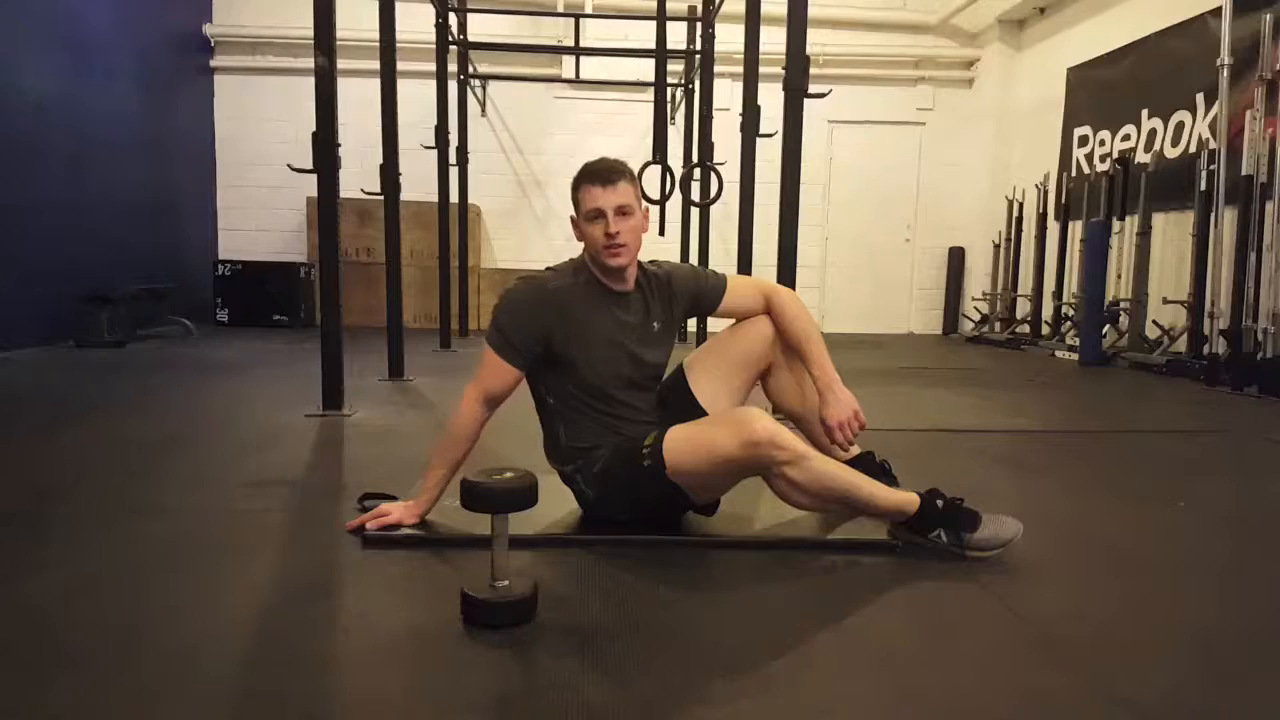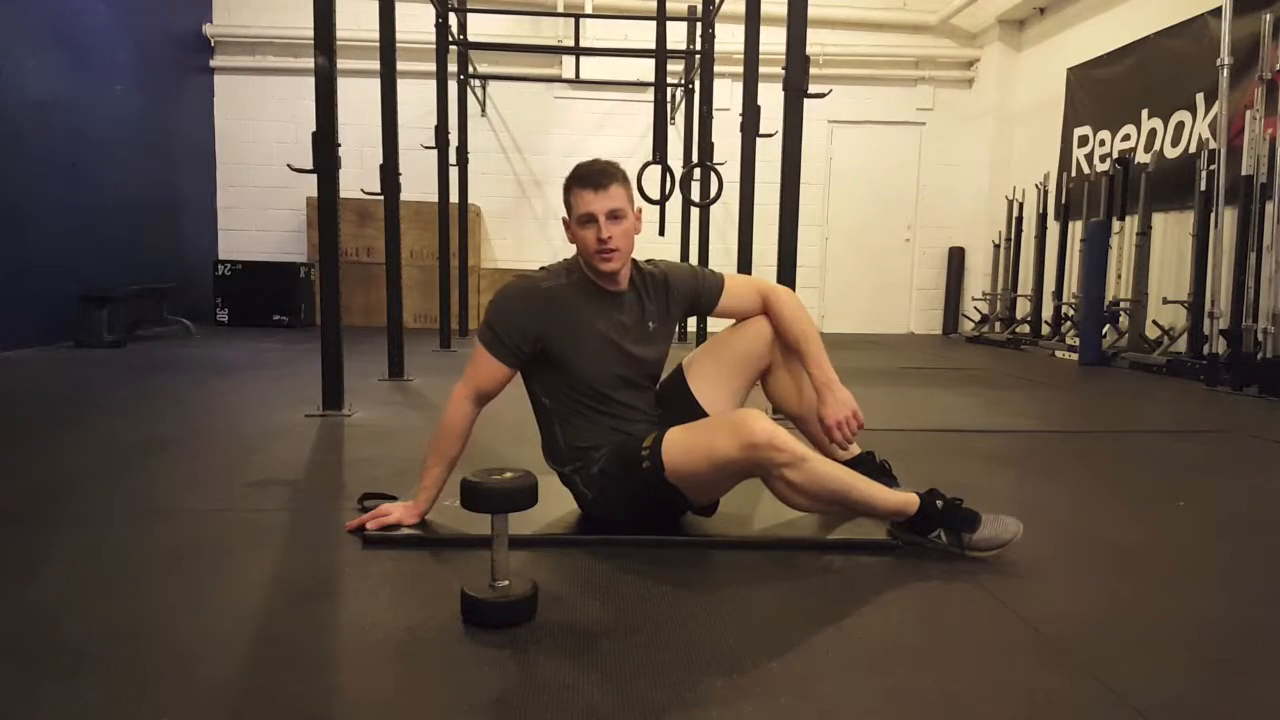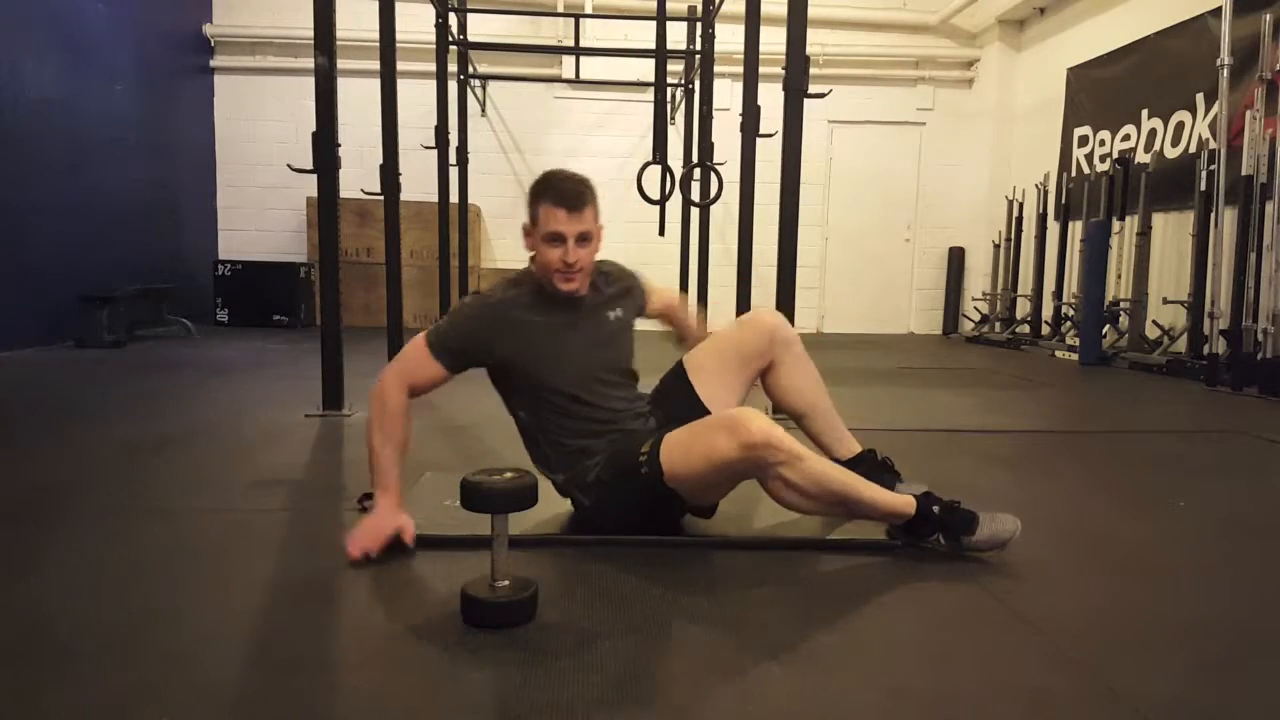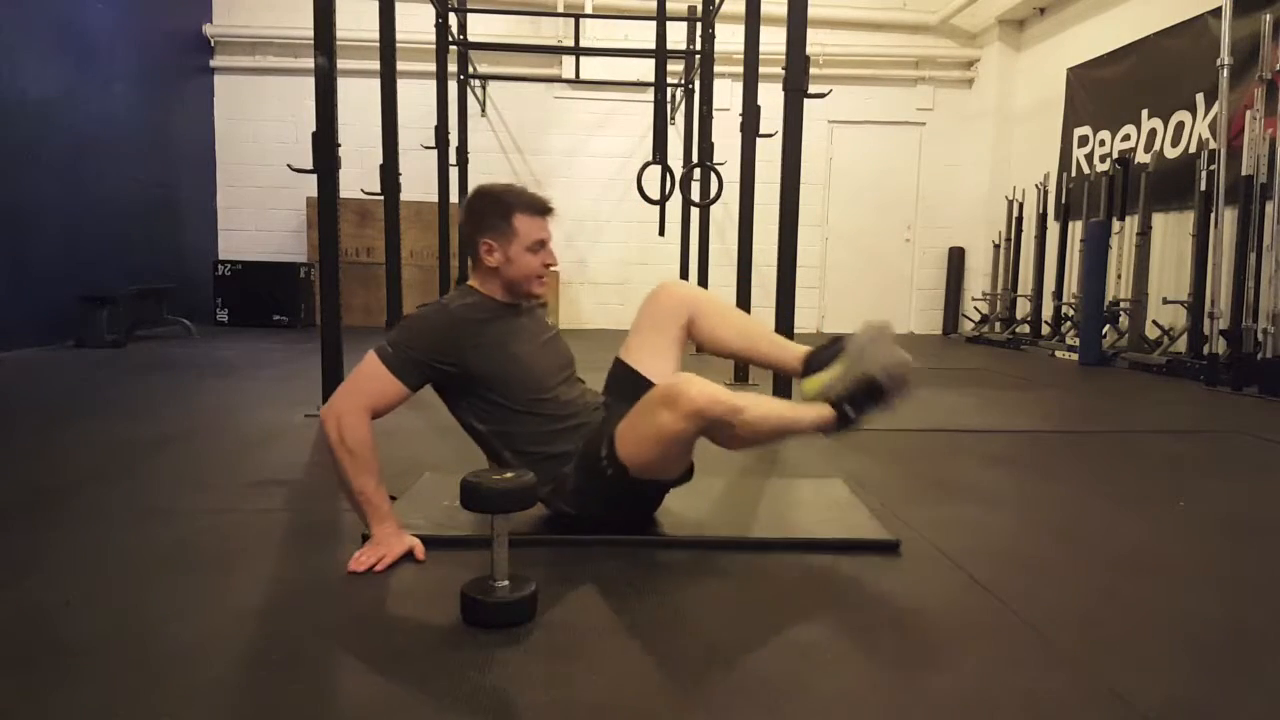
dt=0.5s
person 1, frame 1
left shoulder: (669, 284)
right shoulder: (540, 301)
left elbow: (777, 297)
right elbow: (481, 400)
left wrist: (832, 388)
right wrist: (422, 502)
left hip: (661, 437)
right hip: (611, 480)
left knee: (769, 332)
right knee: (757, 433)
left ankle: (859, 466)
right ankle: (921, 516)
person 1, frame 2
left shoulder: (665, 282)
right shoulder: (531, 301)
left elbow: (773, 296)
right elbow: (469, 397)
left wrist: (830, 387)
right wrist: (421, 502)
left hip: (658, 435)
right hip: (611, 481)
left knee: (768, 333)
right knee: (754, 434)
left ankle: (860, 469)
right ankle: (921, 516)
person 1, frame 3
left shoulder: (608, 280)
right shoulder: (495, 316)
left elbow: (669, 306)
right elbow: (393, 384)
left wrist: (719, 351)
right wrist: (387, 503)
left hip: (653, 426)
right hip: (612, 486)
left knee: (766, 329)
right knee: (752, 435)
left ankle: (860, 466)
right ankle: (918, 517)
person 1, frame 4
left shoulder: (521, 299)
right shoulder: (444, 327)
right elbow: (341, 415)
right wrist: (385, 527)
left hip: (606, 426)
right hip: (590, 485)
left knee: (674, 299)
right knee: (688, 397)
left ankle: (815, 368)
right ankle: (837, 412)
